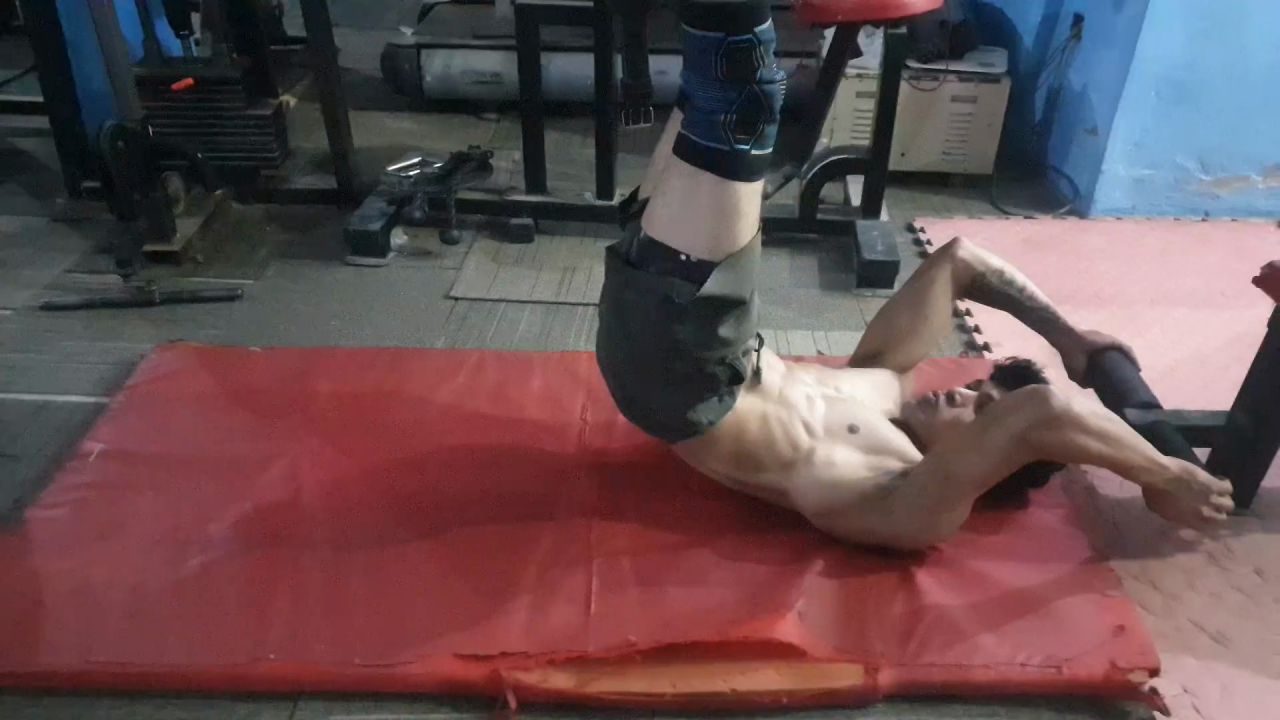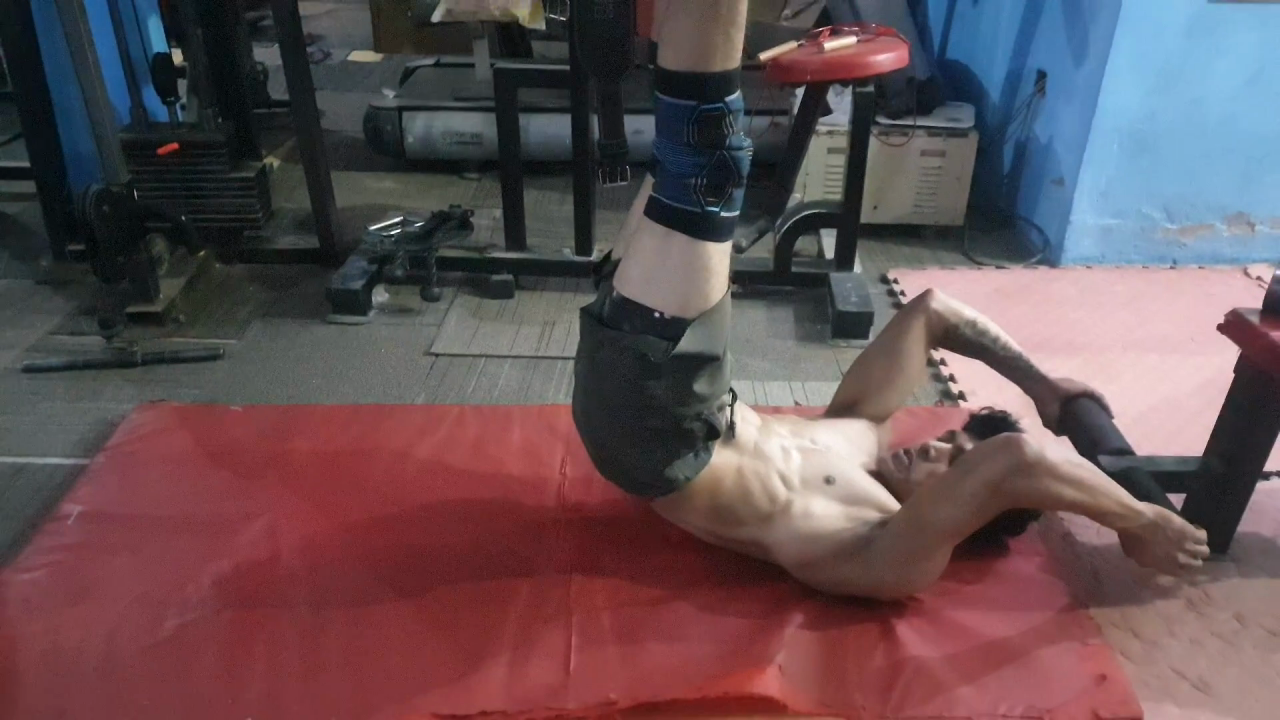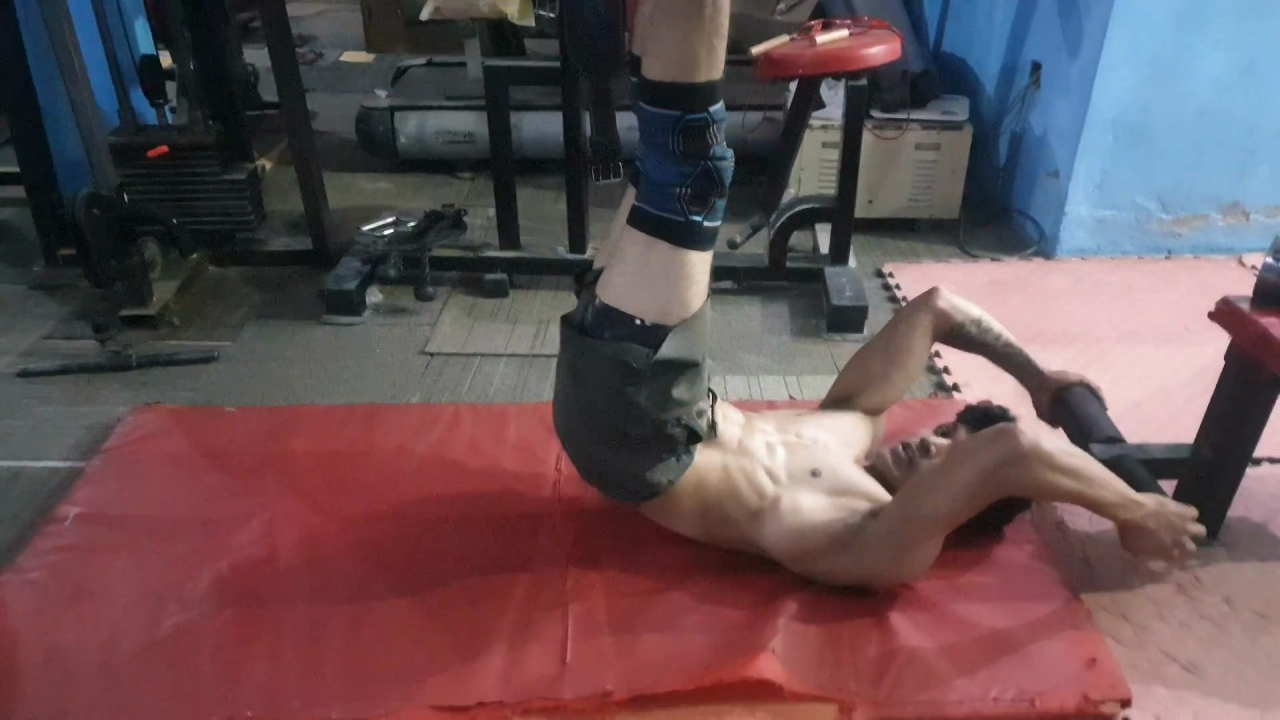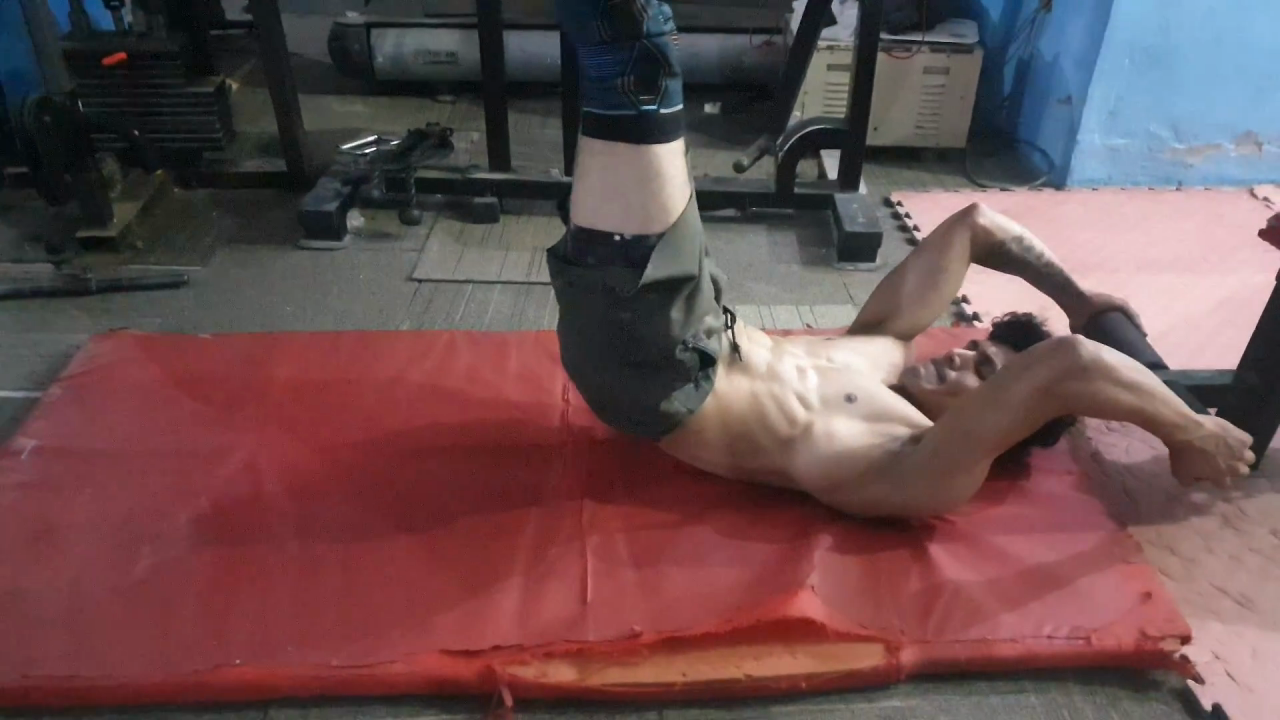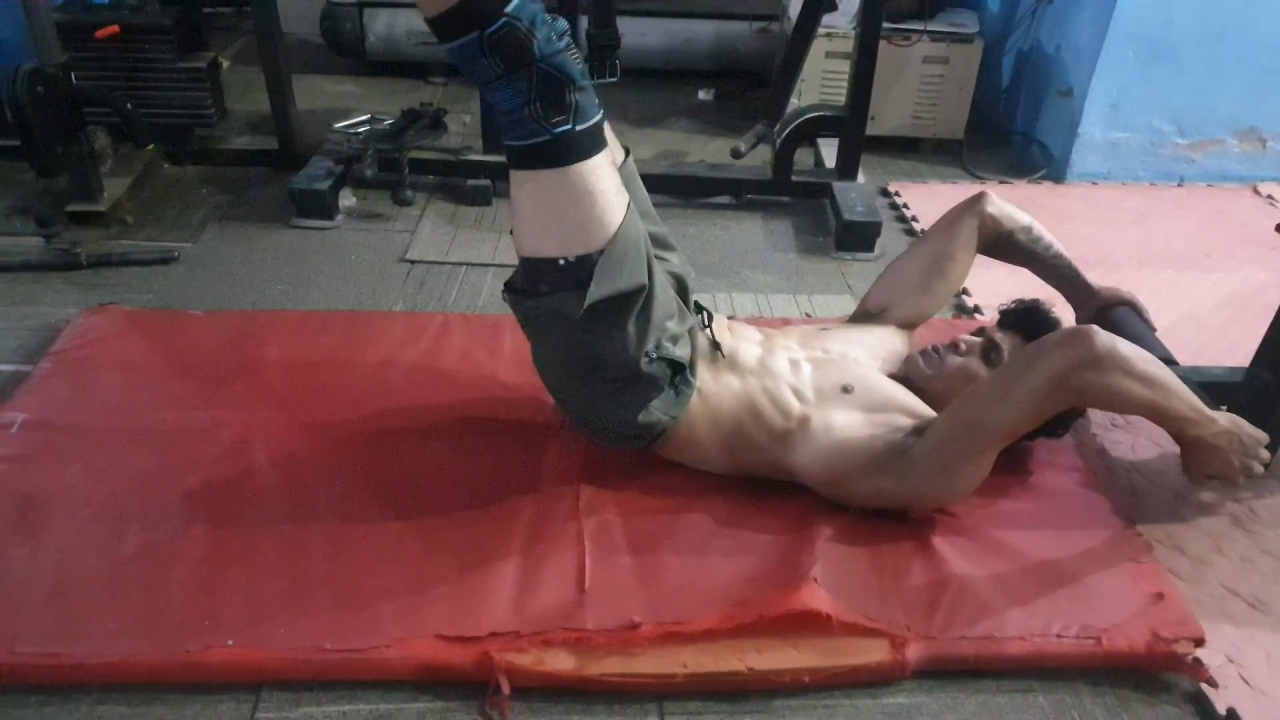
dt=1s
person 1, frame 1
right shoulder: (884, 388)
right elbow: (959, 260)
left wrist: (1167, 478)
right wrist: (1070, 338)
left hip: (672, 364)
right hip: (665, 319)
person 1, frame 2
left shoulder: (899, 560)
right shoulder: (859, 438)
right elbow: (932, 312)
left wrist: (1141, 522)
right wrist: (1042, 385)
left hip: (647, 419)
right hip: (637, 369)
person 1, frame 3
left shoulder: (891, 549)
right shoulder: (853, 430)
right elbow: (937, 308)
left wrist: (1139, 514)
right wrist: (1037, 378)
left hip: (629, 426)
right hip: (623, 385)
person 1, frame 4
left shoulder: (935, 475)
right shoulder: (883, 353)
right elbow: (975, 225)
left wrist: (1193, 437)
right wrist: (1079, 300)
left hip: (646, 365)
right hip: (704, 338)
person 1, frame 5
left shoulder: (936, 468)
right shoulder: (885, 342)
right elbow: (982, 213)
left wrist: (1205, 432)
right wrist: (1086, 290)
left hip: (638, 382)
right hip: (684, 330)
left knee: (548, 92)
right knee: (552, 91)
